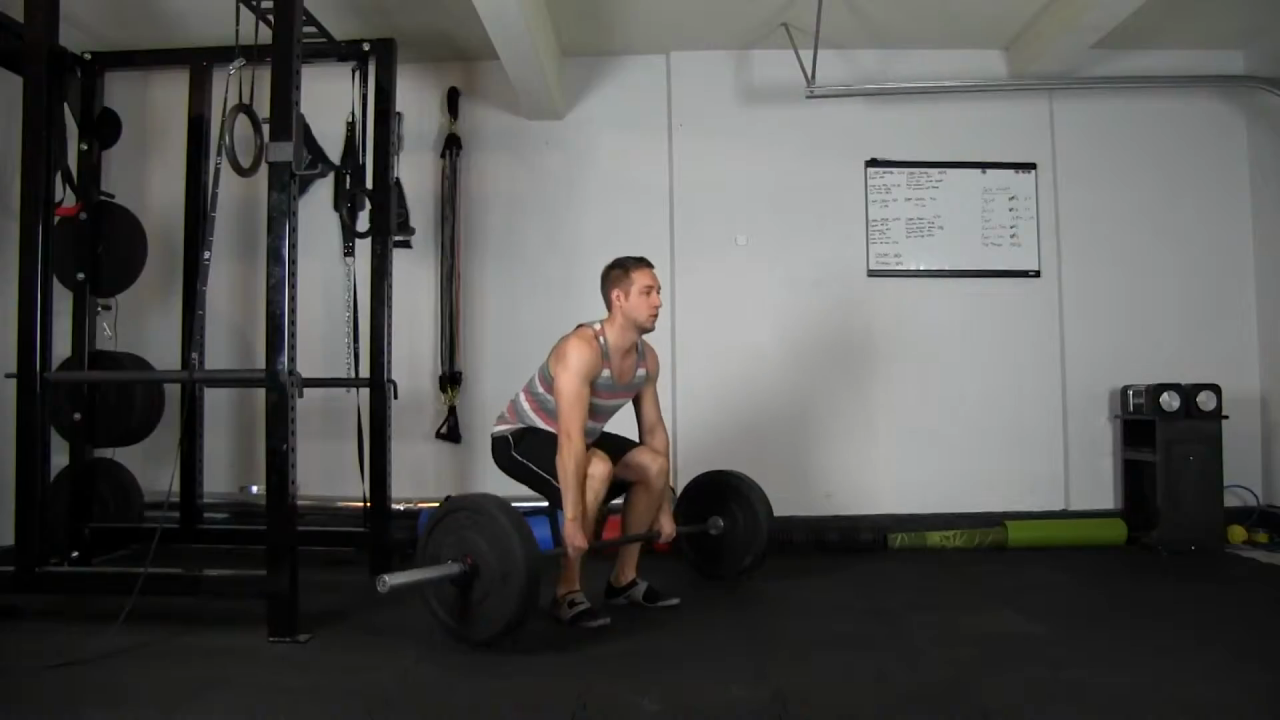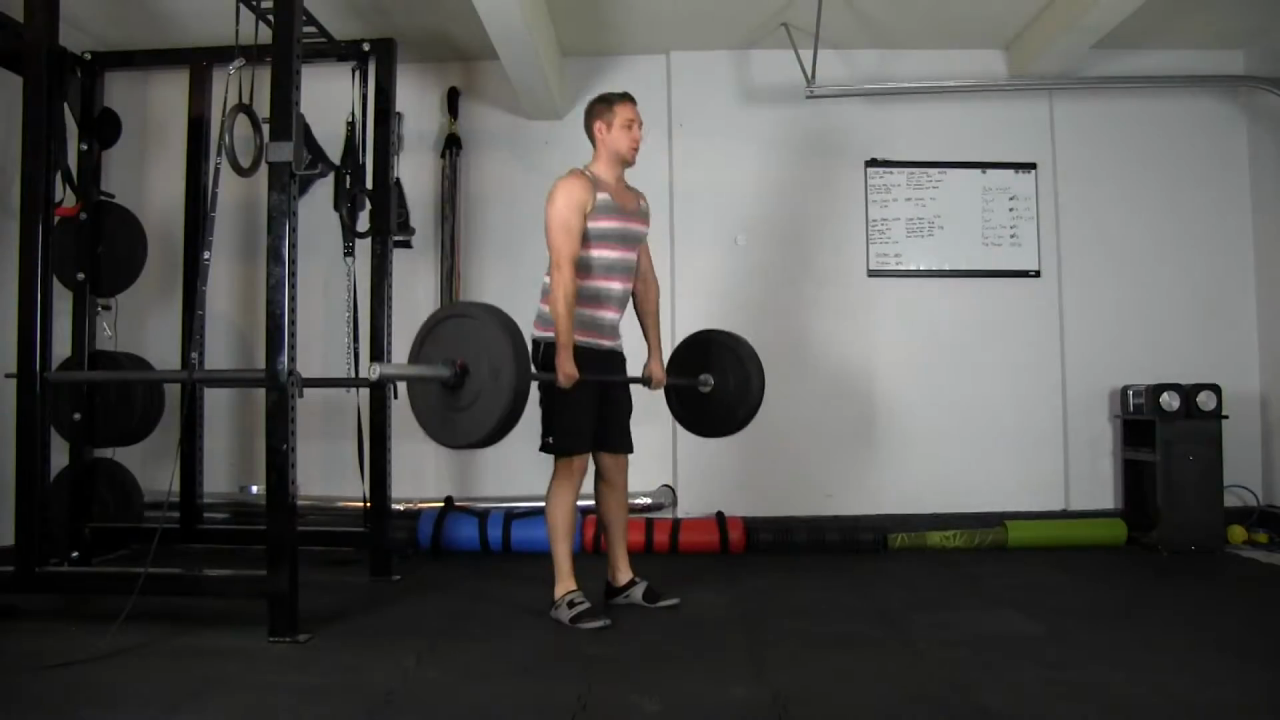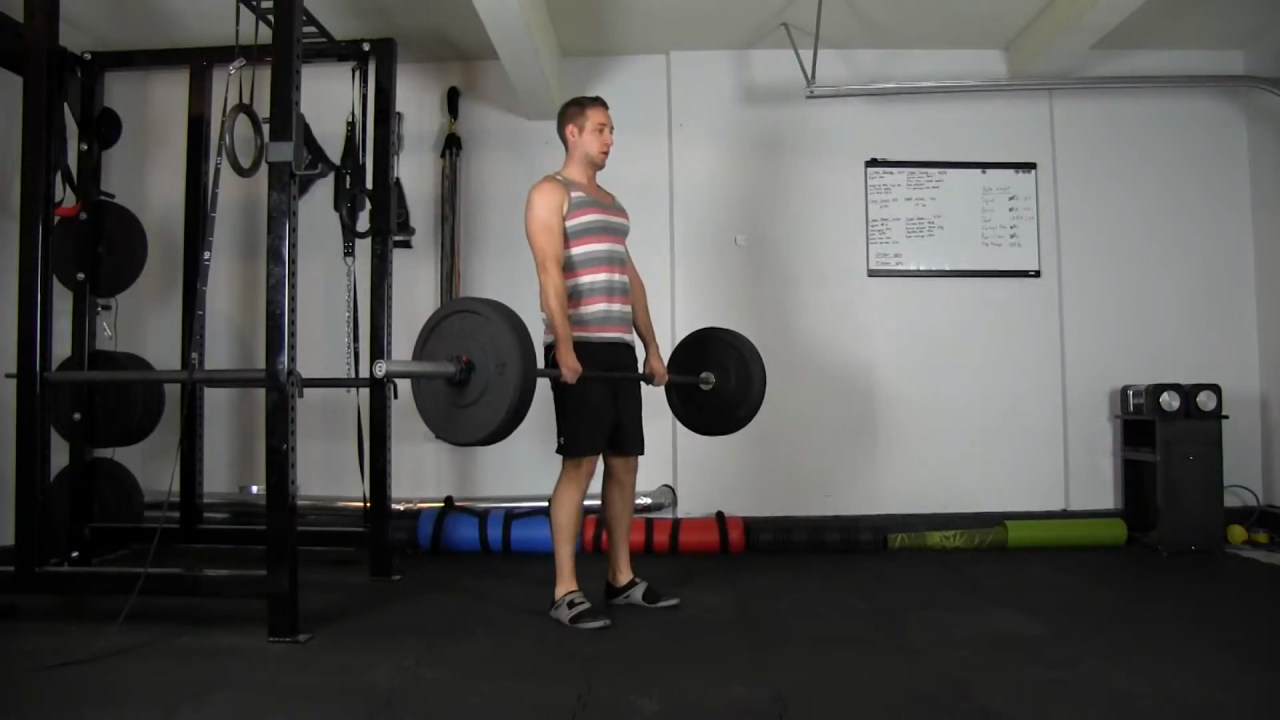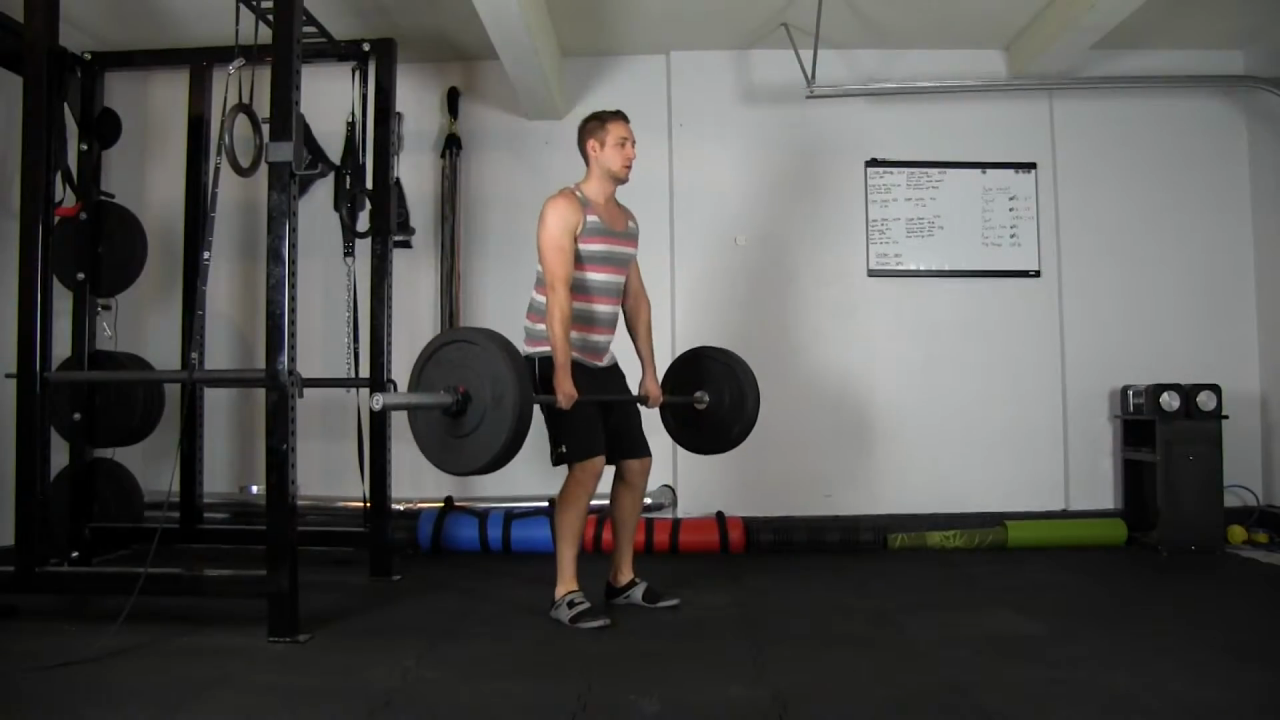
dt=0.7s
person 1, frame 1
left shoulder: (647, 358)
right shoulder: (582, 349)
left elbow: (654, 430)
right elbow: (569, 440)
left wrist: (664, 509)
right wrist: (573, 521)
left hip: (577, 438)
right hip: (521, 436)
left knee: (653, 466)
right knee: (597, 470)
left ankle: (624, 579)
right ankle: (568, 592)
person 1, frame 2
left shoulder: (637, 200)
right shoulder: (575, 188)
left elbow: (645, 279)
right elbow: (563, 272)
left wrist: (655, 352)
right wrist: (563, 351)
left hip: (608, 349)
right hip: (565, 347)
left knee: (615, 464)
right knee: (571, 464)
left ankle: (621, 579)
right ankle: (565, 593)
person 1, frame 3
left shoulder: (610, 201)
right shoulder: (550, 193)
right elbow: (550, 275)
left wrist: (652, 347)
right wrist: (564, 347)
left hip: (620, 349)
right hip: (580, 350)
left knee: (624, 463)
right knee: (580, 464)
left ankle: (622, 578)
right ankle: (565, 592)
person 1, frame 4
left shoulder: (627, 220)
right shoulder: (565, 208)
left elbow: (635, 298)
right elbow: (557, 291)
left wrist: (649, 370)
right wrist: (561, 371)
left hip: (601, 361)
right hip: (556, 359)
left knee: (635, 463)
right knee: (587, 465)
left ankle: (623, 579)
right ankle: (565, 593)
